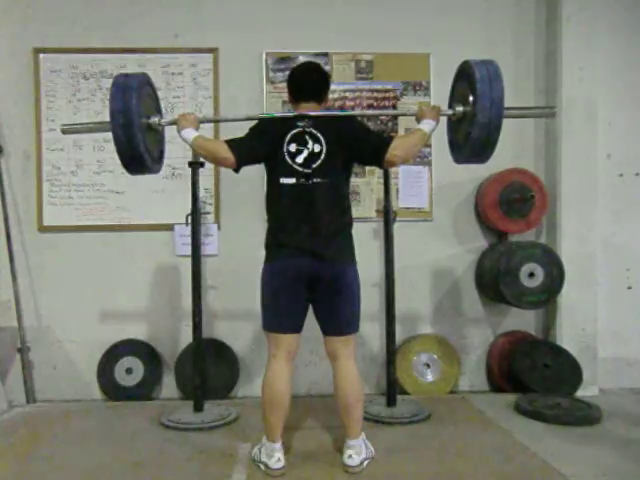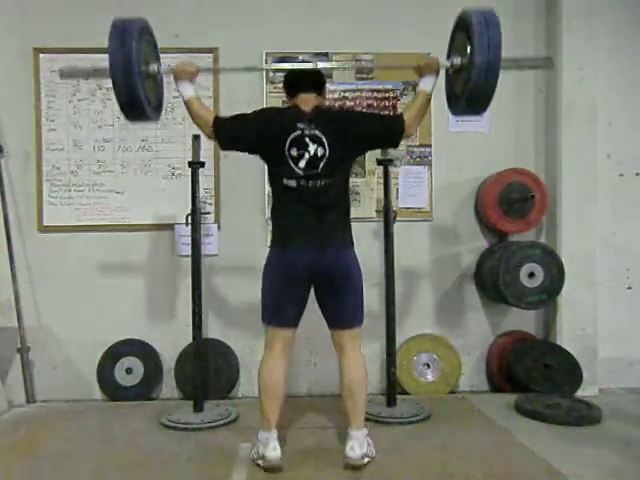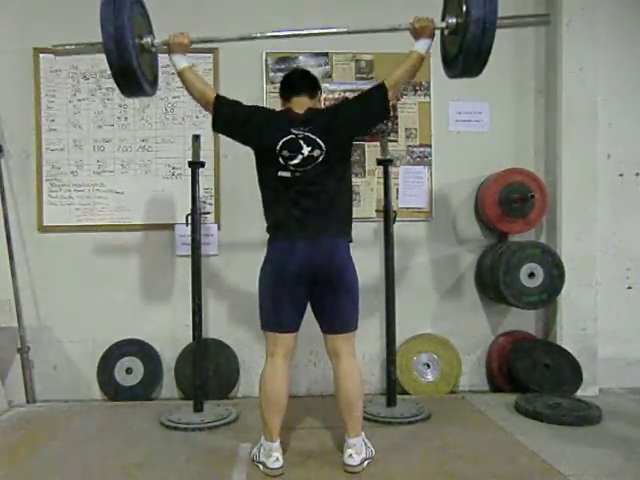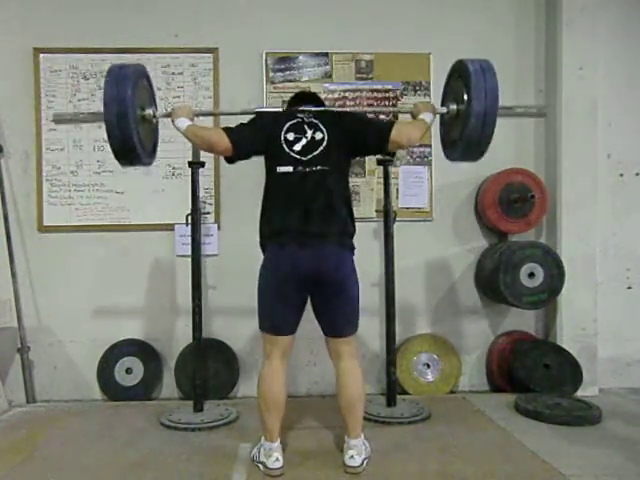
dt=1s
person 1, frame 1
left shoulder: (270, 130)
right shoulder: (345, 128)
left elbow: (226, 155)
right elbow: (395, 154)
left wrist: (189, 131)
right wrist: (427, 124)
left hip: (284, 260)
right hip: (336, 259)
left knee: (280, 357)
right knee: (343, 356)
person 1, frame 2
left shoulder: (271, 122)
right shoulder: (346, 122)
left elbow: (212, 126)
right elbow: (407, 125)
left wrist: (187, 86)
right wrist: (426, 81)
left hip: (288, 254)
right hip: (337, 253)
left knee: (276, 348)
right knee: (349, 347)
left ankle: (269, 443)
right ankle: (357, 441)
person 1, frame 3
left shoulder: (263, 125)
right shoulder: (340, 120)
left elbow: (207, 96)
right elbow: (392, 84)
left wrist: (179, 58)
right wrist: (423, 43)
left hip: (283, 255)
right hip: (333, 253)
left knee: (278, 356)
right knee: (343, 355)
person 1, frame 4
left shoulder: (269, 123)
right shoulder: (344, 123)
left elbow: (220, 143)
right elbow: (404, 137)
left wrist: (183, 121)
right wrist: (425, 117)
left hip: (281, 256)
right hip: (334, 255)
left knee: (275, 355)
right knee: (345, 354)
right ankle: (355, 447)
